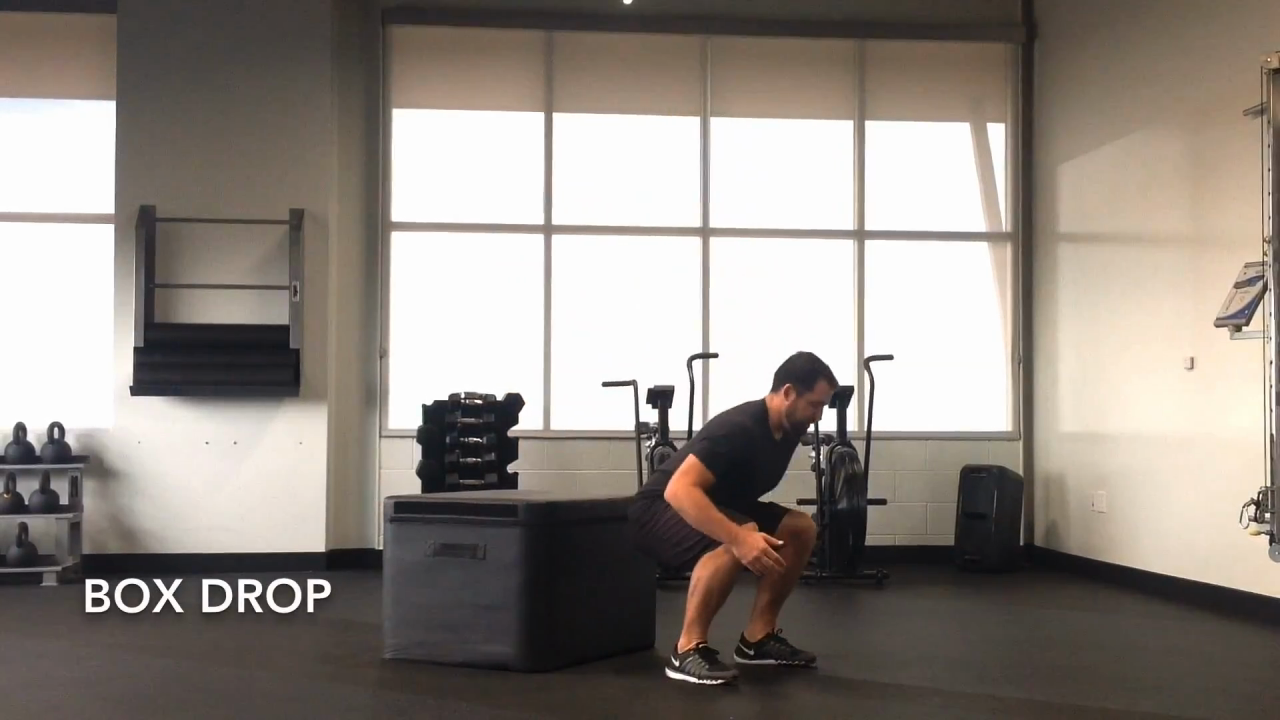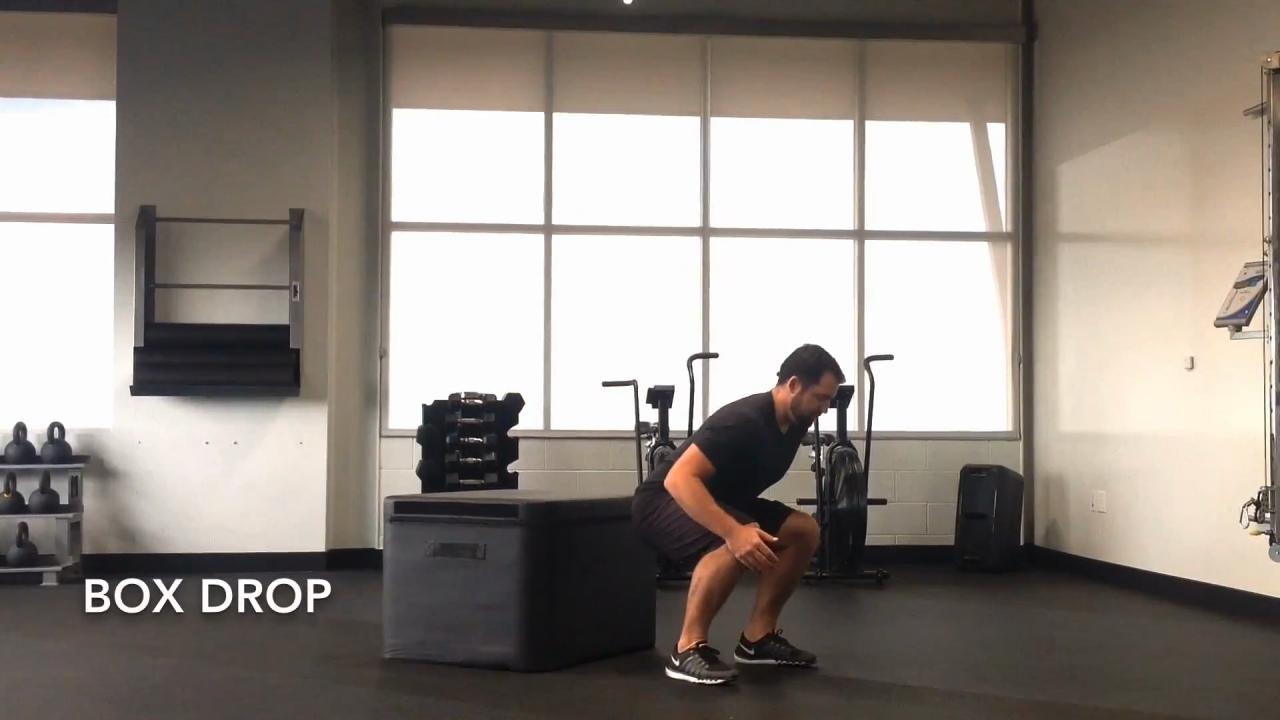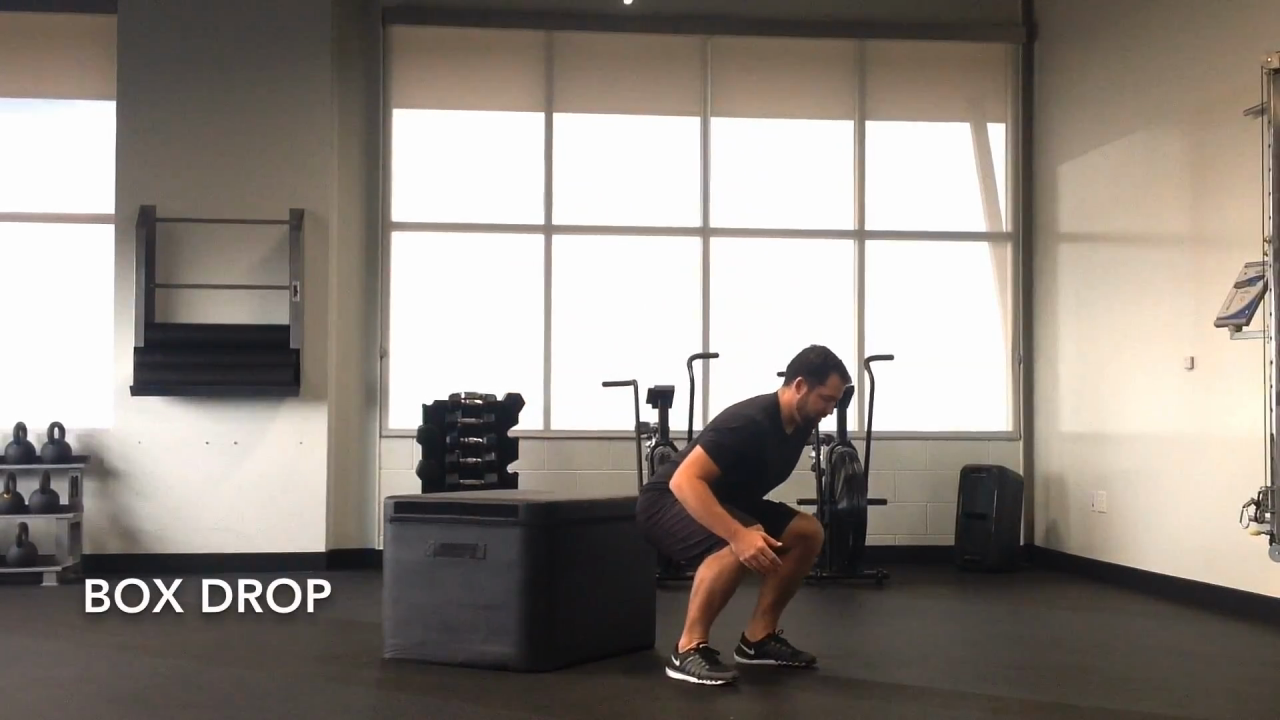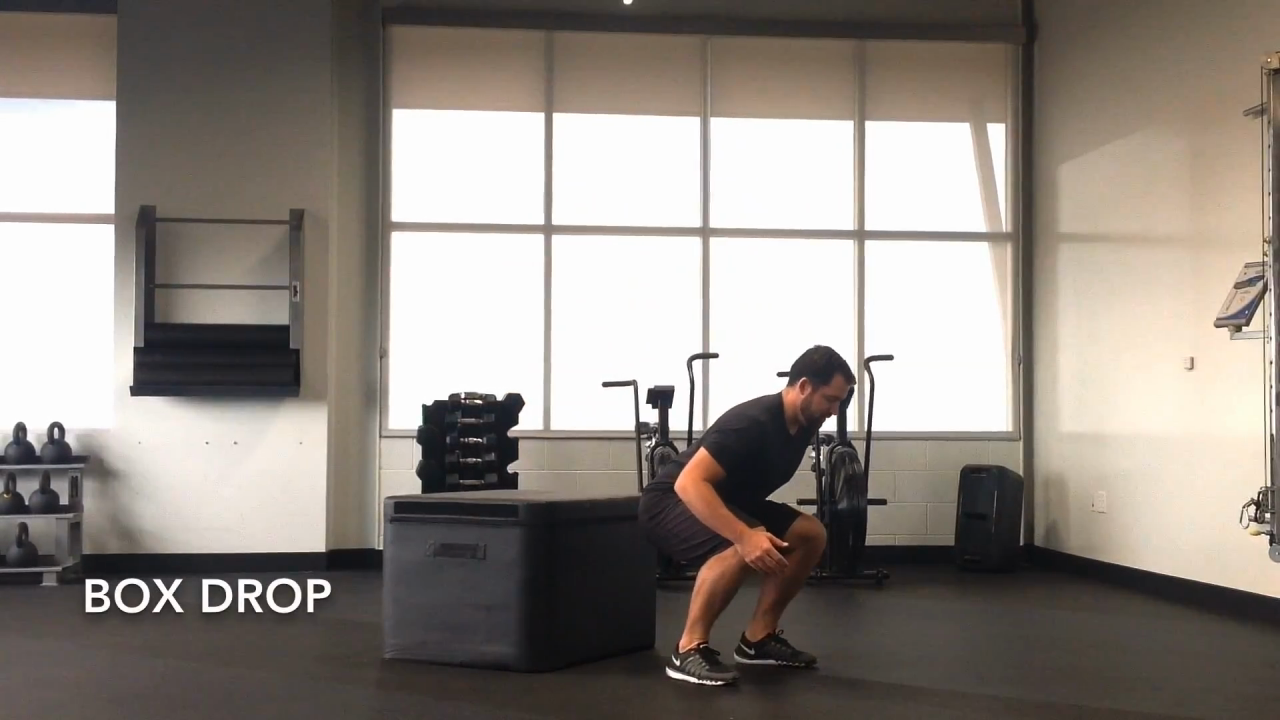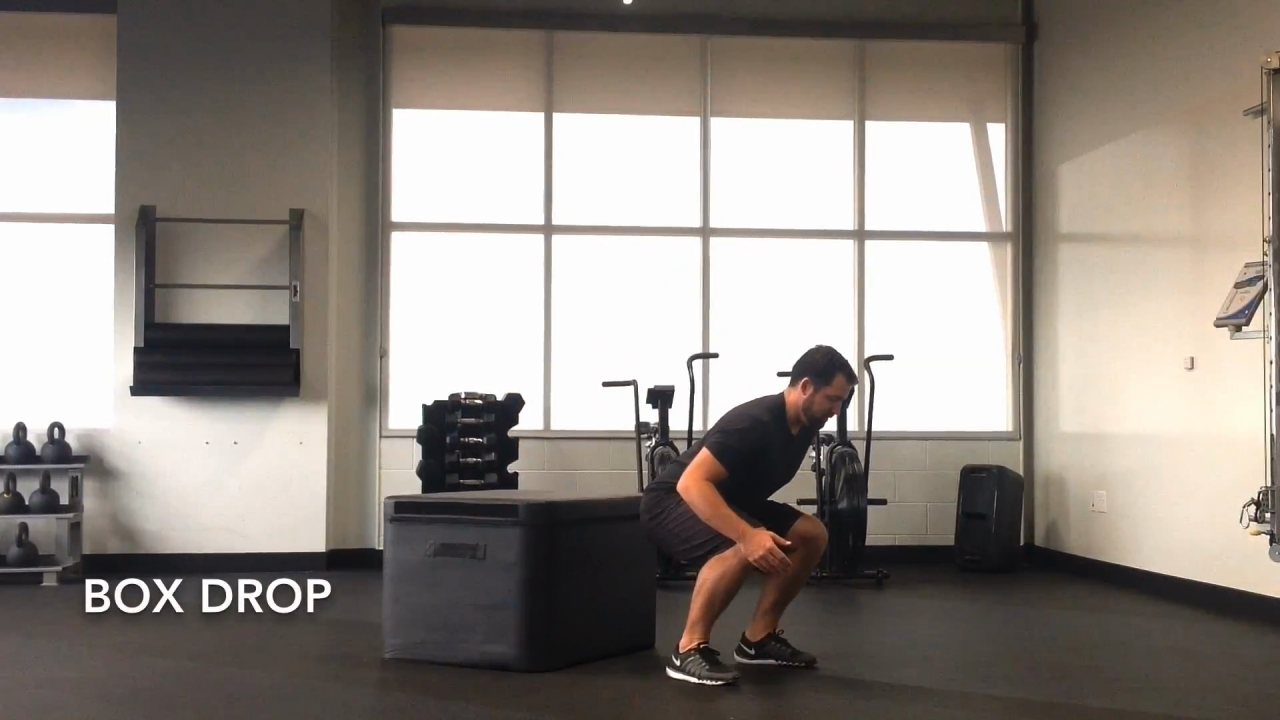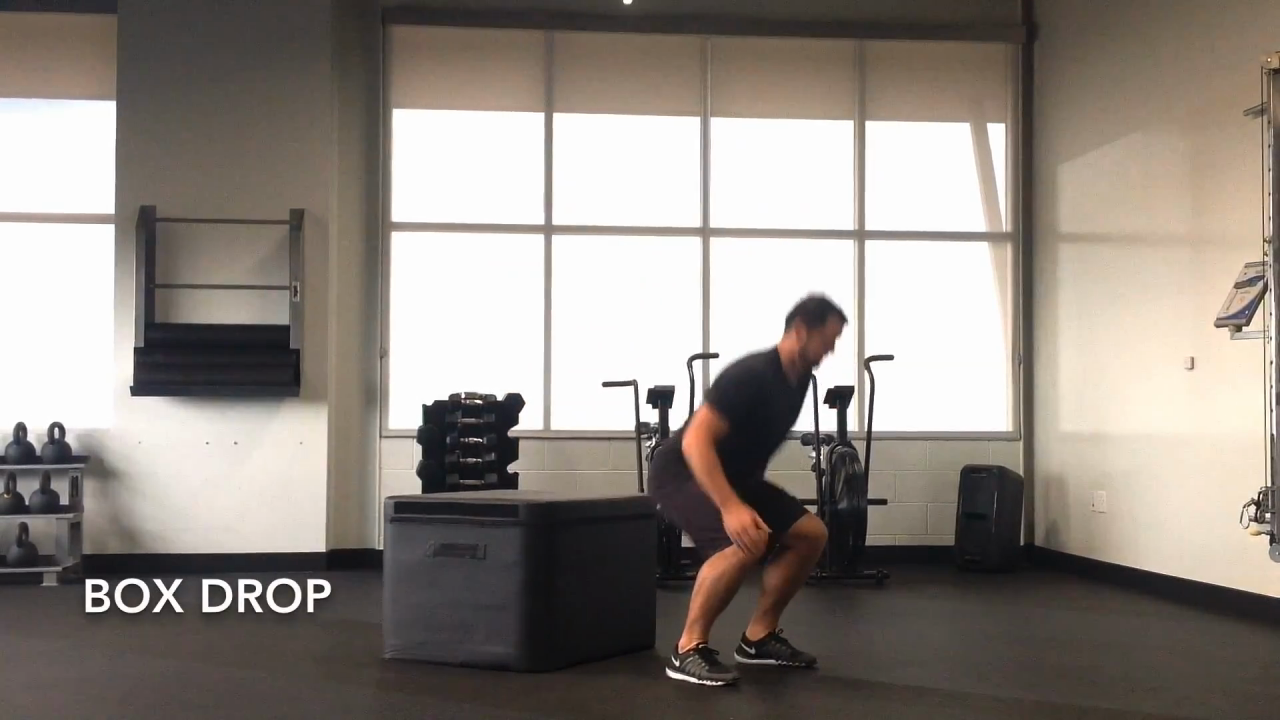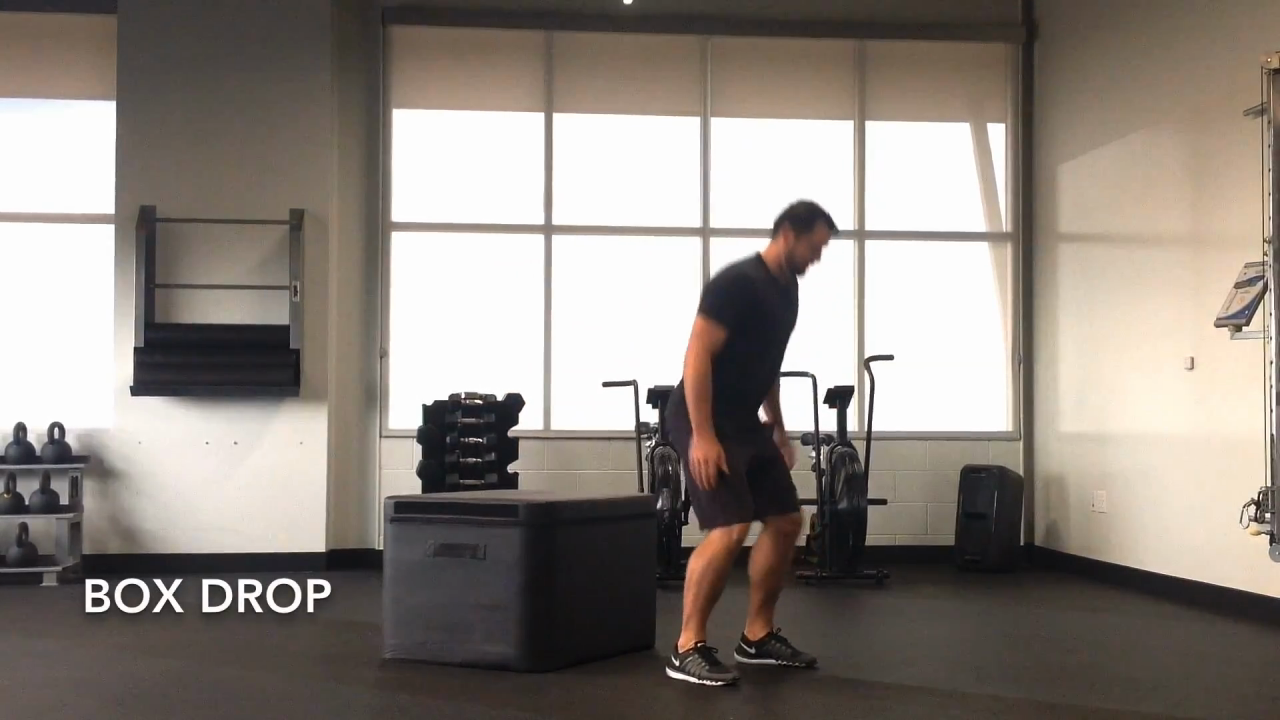
dt=0.2s
person 1, frame 1
left shoulder: (788, 430)
right shoulder: (738, 430)
right elbow: (679, 491)
right wrist: (739, 538)
right hip: (659, 510)
left knee: (801, 529)
right knee: (737, 542)
left ankle: (758, 638)
right ankle: (688, 650)
person 1, frame 2
left shoulder: (795, 423)
right shoulder: (743, 421)
right elbow: (678, 479)
right wrist: (734, 531)
right hip: (663, 503)
left knee: (803, 530)
right knee: (740, 542)
left ankle: (757, 637)
right ankle: (688, 648)
person 1, frame 3
left shoulder: (801, 424)
right shoulder: (748, 422)
right elbow: (683, 481)
right wrist: (738, 535)
right hip: (668, 503)
left knee: (808, 532)
right knee: (742, 545)
left ankle: (758, 637)
right ankle: (689, 649)
person 1, frame 4
left shoulder: (804, 425)
right shoulder: (752, 423)
right elbow: (688, 483)
right wrist: (745, 536)
right hip: (671, 503)
left knee: (810, 533)
right knee: (744, 547)
left ankle: (758, 637)
right ankle: (689, 649)
person 1, frame 5
left shoulder: (805, 426)
right shoulder: (753, 423)
right elbow: (691, 483)
right wrist: (748, 535)
right hip: (672, 504)
left knee: (811, 534)
right knee: (745, 550)
left ankle: (758, 638)
right ankle: (689, 649)
person 1, frame 6
left shoulder: (798, 379)
right shoulder: (750, 376)
right elbow: (697, 442)
left wrist: (757, 499)
right wrist: (733, 508)
left hip: (736, 477)
right hip: (684, 476)
left knee: (810, 533)
right knee: (745, 543)
left ankle: (759, 636)
right ankle: (688, 650)
person 1, frame 7
left shoulder: (787, 287)
right shoulder: (737, 281)
right elbow: (698, 356)
left wrist: (776, 427)
right wrist: (703, 436)
left hip: (748, 425)
right hip: (709, 427)
left knee: (786, 522)
right knee: (730, 529)
left ankle: (758, 637)
right ankle: (687, 649)
